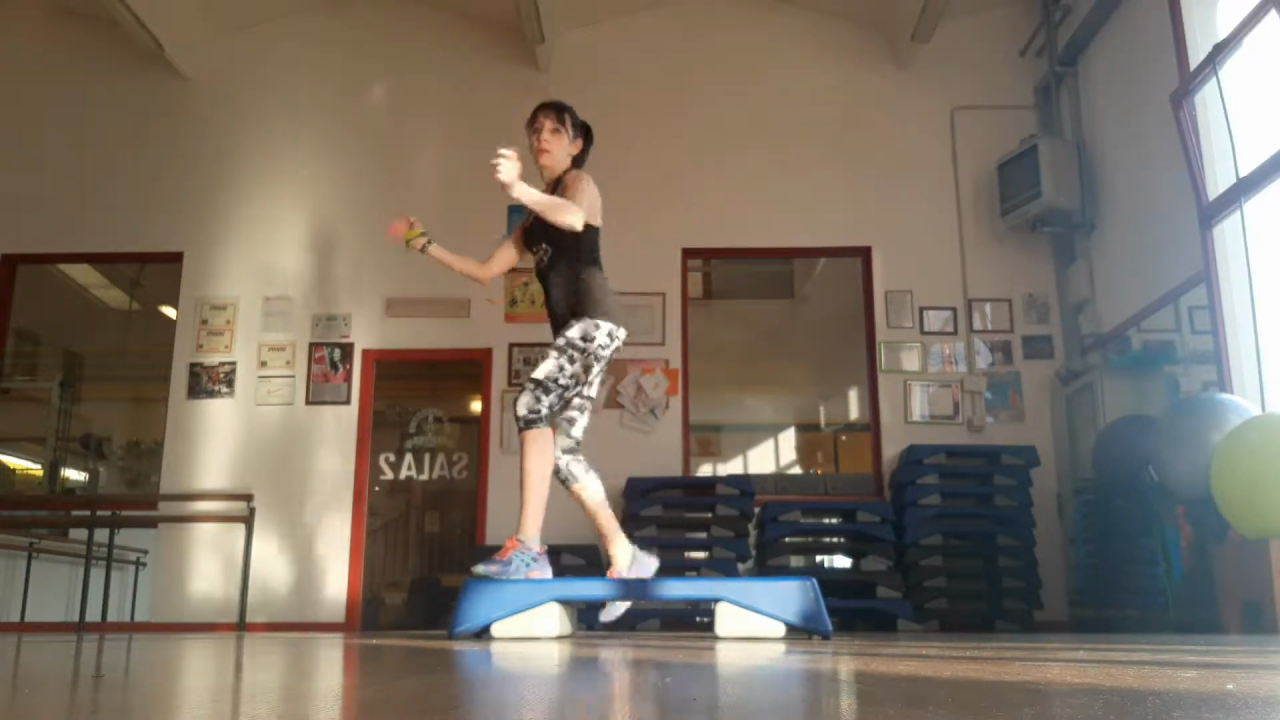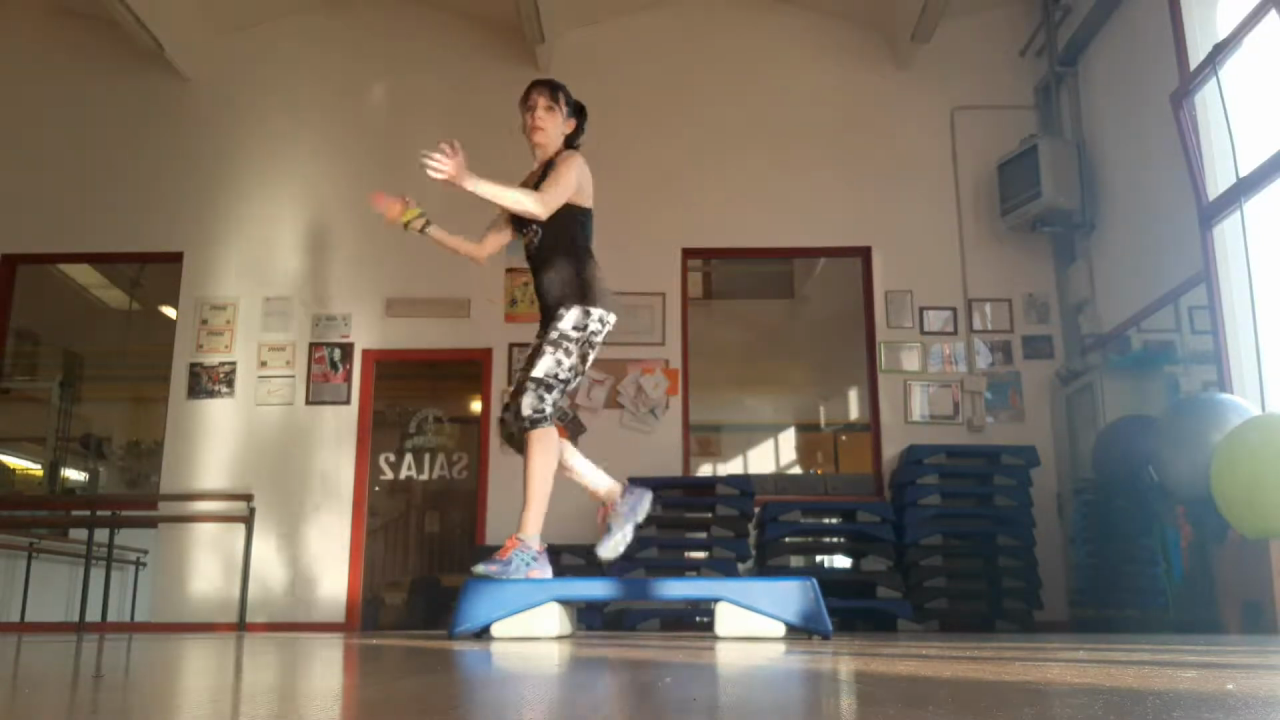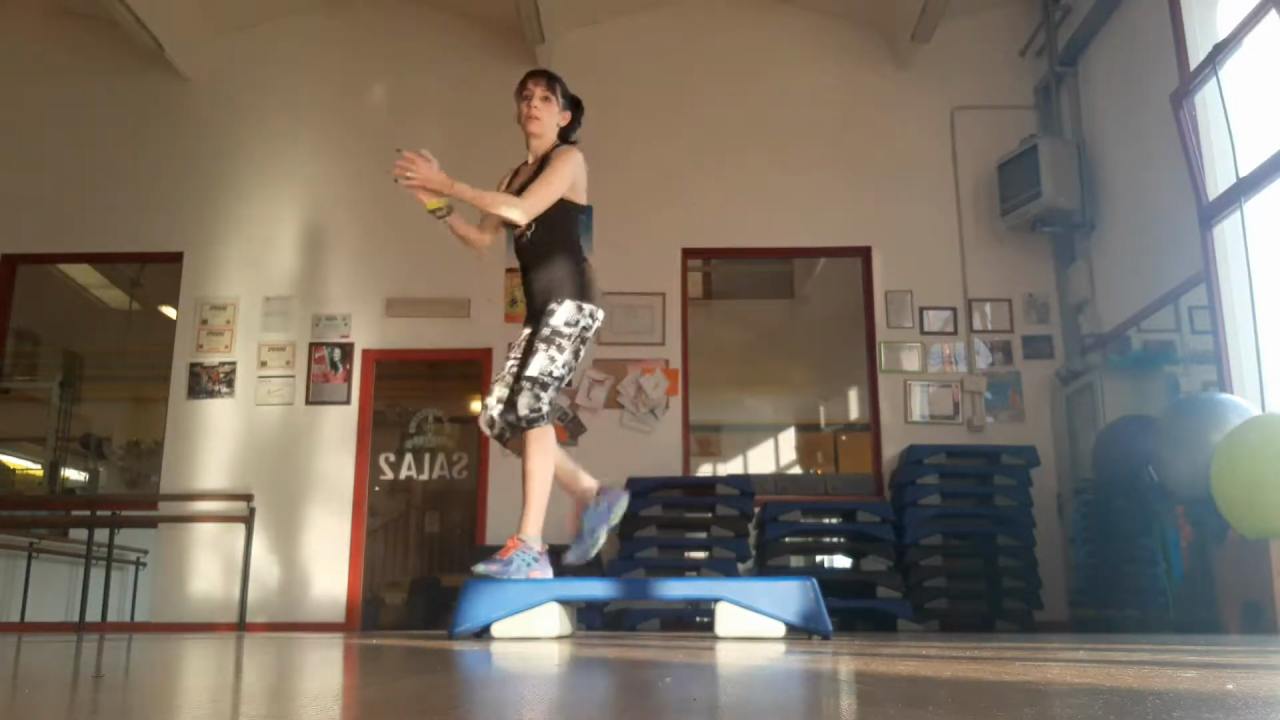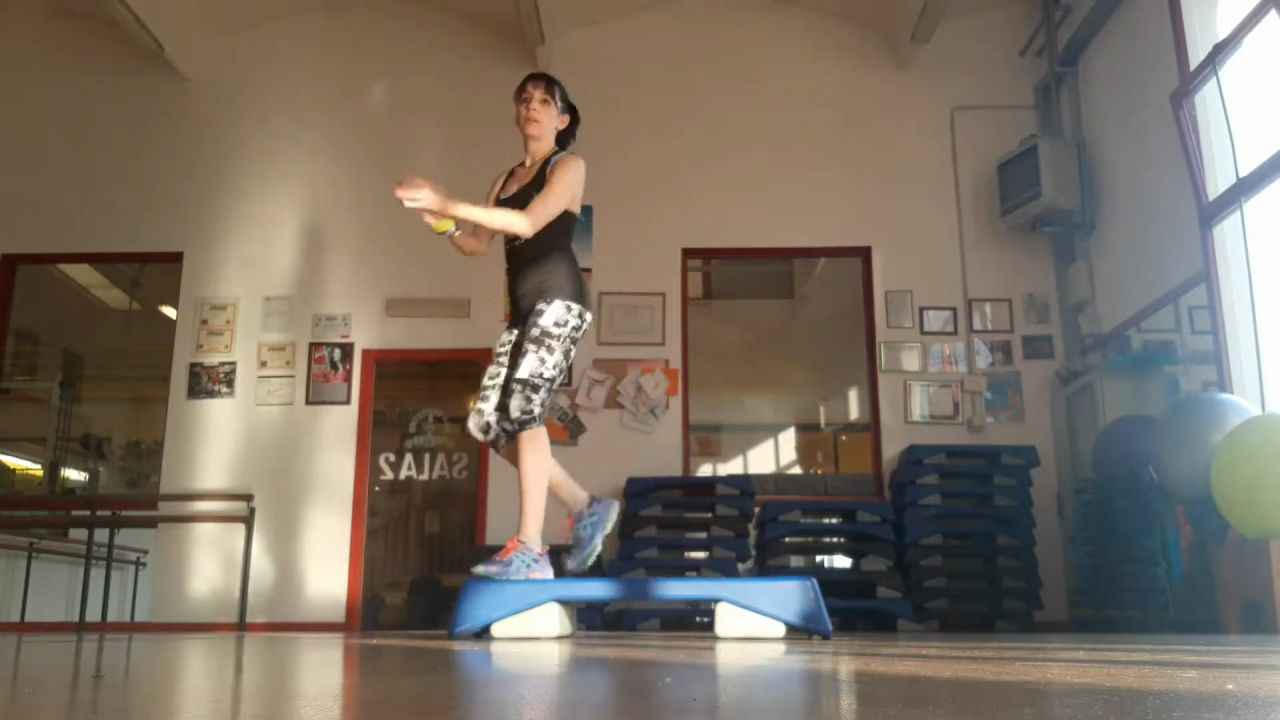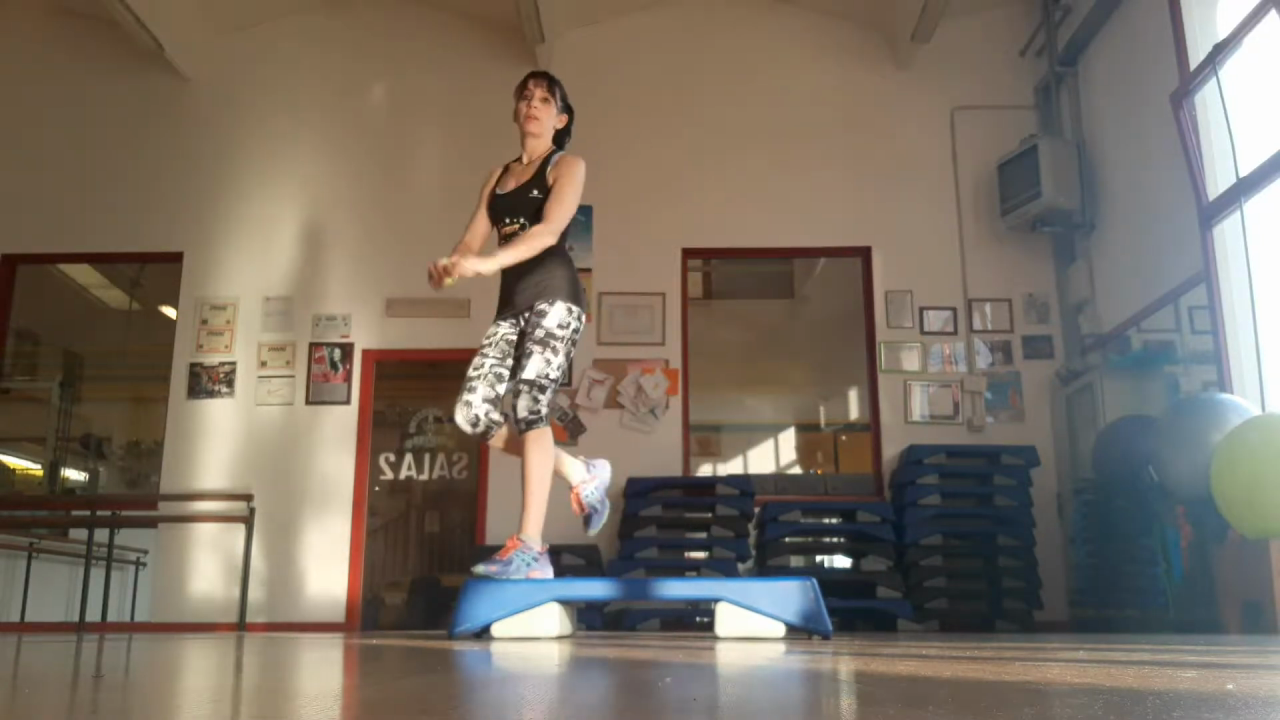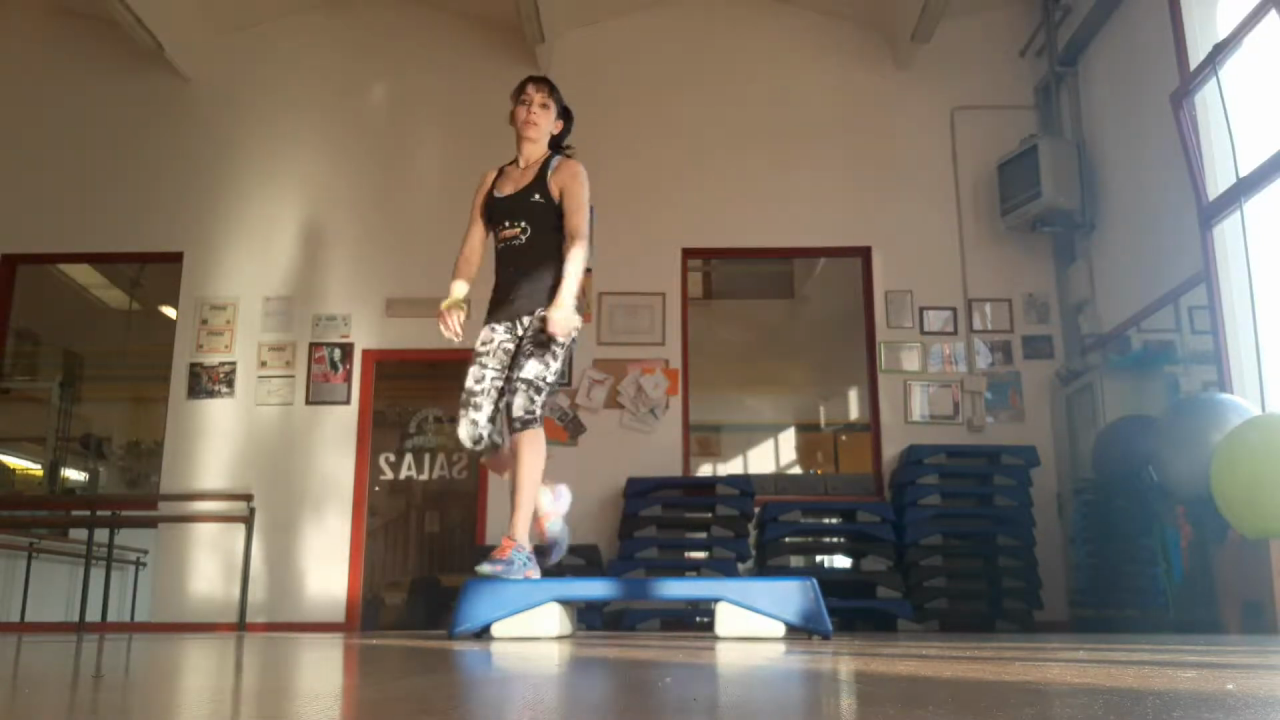
dt=0.1s
person 1, frame 1
left shoulder: (579, 183)
right shoulder: (532, 220)
left elbow: (572, 218)
right elbow: (488, 271)
left wrist: (519, 188)
right wrist: (424, 243)
left hip: (592, 323)
right hip: (571, 332)
left knee: (532, 406)
right knee: (561, 451)
left ankle: (528, 550)
right ankle: (625, 558)
person 1, frame 2
left shoulder: (572, 164)
right shoulder: (527, 187)
left elbow: (542, 205)
right elbow: (482, 250)
left wrist: (468, 180)
right wrist: (417, 222)
left hip: (581, 308)
right hip: (558, 315)
left knee: (534, 406)
right knee: (517, 423)
left ankle: (529, 548)
right ankle: (619, 497)
person 1, frame 3
left shoulder: (569, 158)
right shoulder: (514, 174)
left elbow: (522, 211)
right elbow: (481, 236)
left wrist: (447, 185)
right wrist: (434, 197)
left hip: (569, 300)
right hip: (540, 307)
left knee: (530, 406)
right knee: (496, 415)
left ankle: (529, 547)
right ankle: (592, 496)
person 1, frame 4
left shoulder: (569, 166)
right shoulder: (506, 179)
left elbow: (528, 223)
right elbow: (476, 244)
left wrist: (449, 206)
right wrist: (442, 219)
left hip: (558, 302)
right hip: (524, 311)
left knee: (523, 408)
right knee: (486, 421)
left ankle: (530, 549)
right ankle: (583, 506)
person 1, frame 5
left shoulder: (568, 165)
right shoulder: (499, 175)
left elbow: (552, 230)
right elbow: (474, 238)
left wrist: (486, 263)
right wrist: (452, 265)
left hip: (553, 302)
right hip: (511, 308)
left knee: (528, 406)
right knee: (472, 412)
left ankle: (527, 545)
right ankle: (581, 474)
person 1, frame 6
left shoulder: (568, 171)
right shoulder: (492, 180)
left elbow: (578, 241)
right elbow: (472, 249)
left wrist: (565, 300)
right wrist: (455, 296)
left hip: (548, 307)
right hip: (502, 312)
left knee: (523, 407)
right knee: (474, 426)
left ankle: (519, 545)
right ankle: (544, 500)
